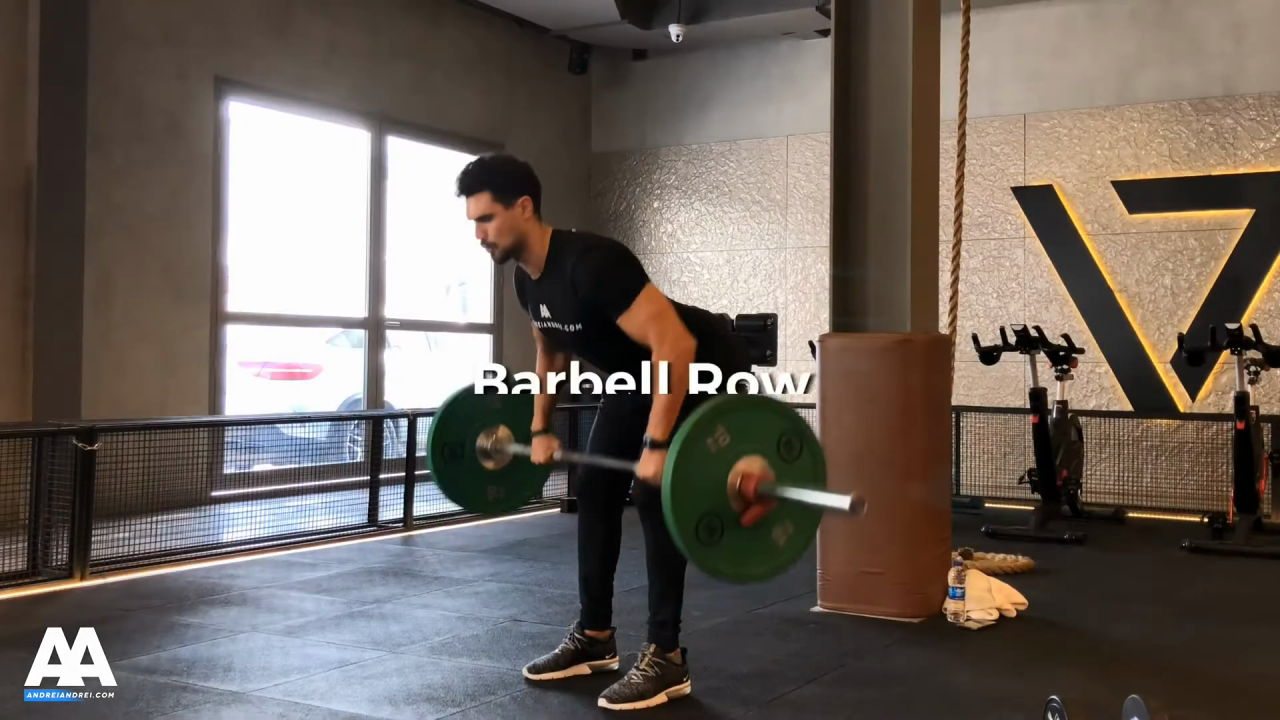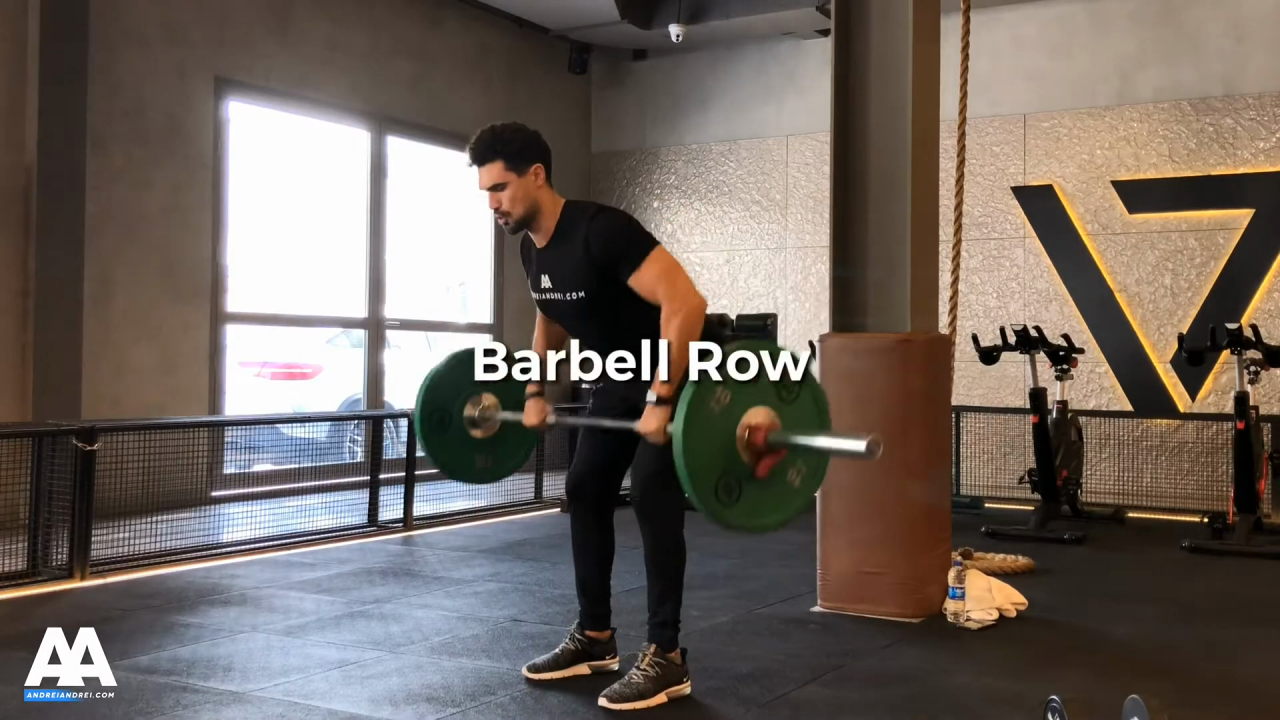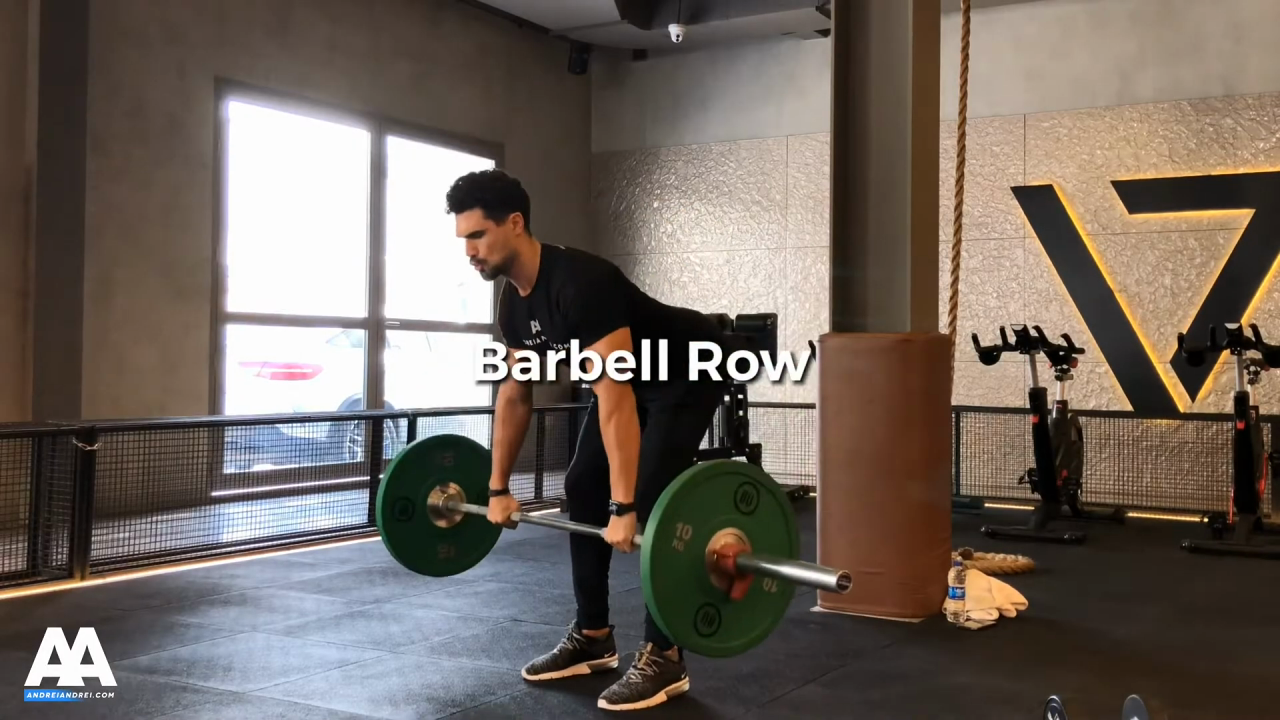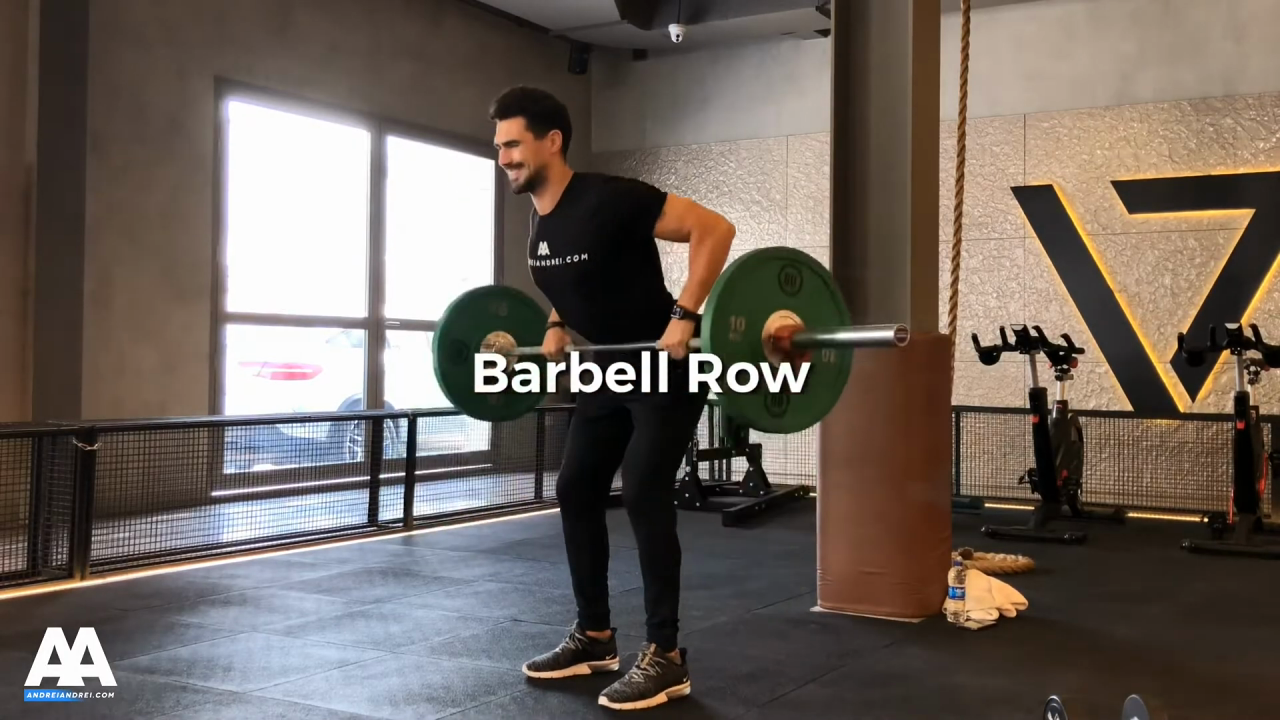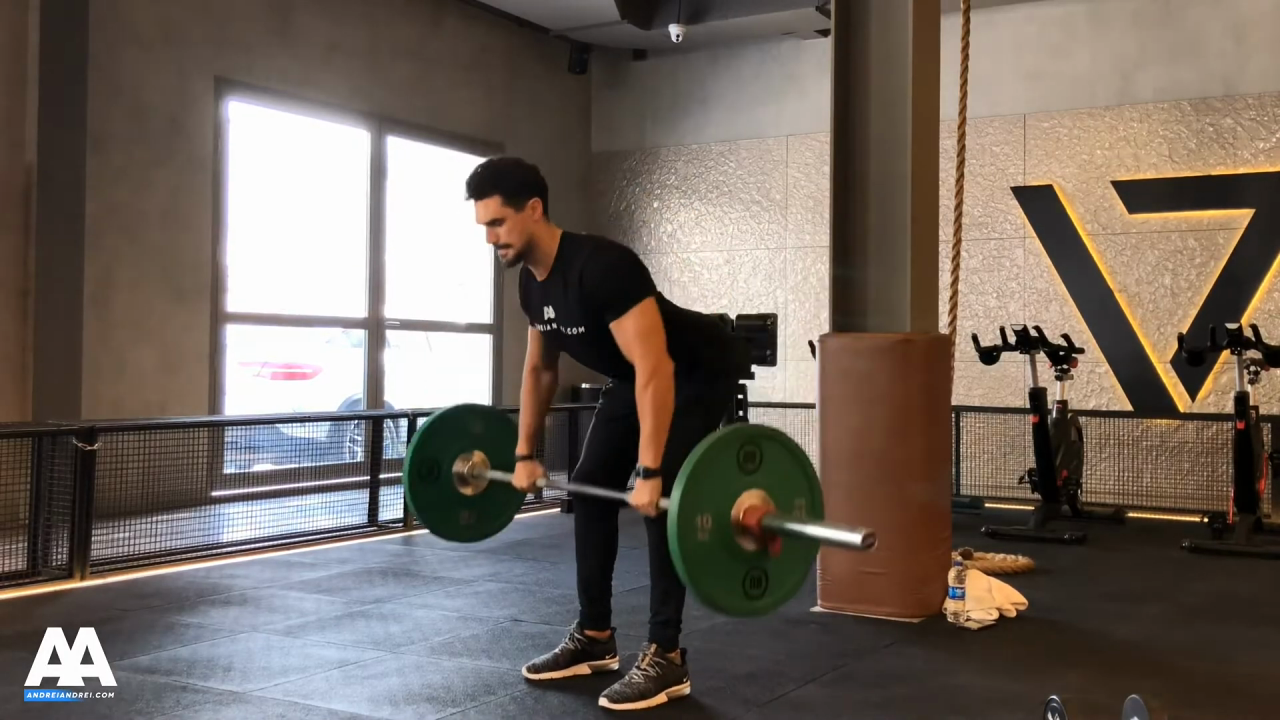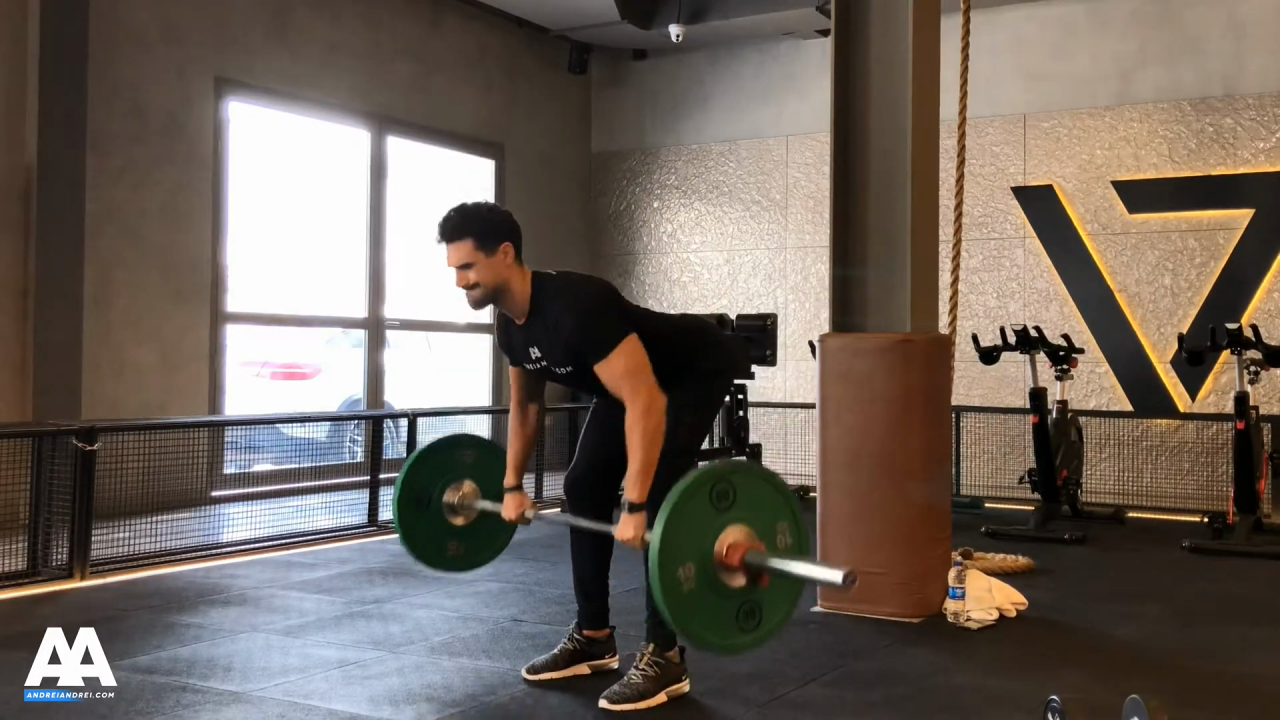
dt=0.7s
person 1, frame 1
left shoulder: (590, 265)
right shoulder: (527, 280)
left elbow: (674, 347)
right elbow: (550, 354)
left wrist: (659, 447)
right wrist: (541, 429)
left hip: (695, 369)
right hip: (631, 372)
left knee: (653, 495)
right knee: (592, 488)
left ankle: (666, 658)
right ankle: (594, 636)
person 1, frame 2
left shoulder: (601, 231)
right shoulder: (531, 249)
left elbow: (686, 303)
right elbow: (550, 317)
left wrist: (661, 403)
right wrist: (535, 393)
left hip: (679, 368)
right hip: (620, 371)
left knee: (651, 494)
right knee: (585, 490)
left ankle: (665, 657)
right ankle: (594, 636)
person 1, frame 3
left shoulder: (581, 284)
right shoulder: (513, 303)
left elbow: (617, 403)
right elbow: (514, 394)
left wrist: (625, 512)
right wrist: (498, 488)
left hip: (687, 368)
right hip: (631, 372)
left knee: (649, 500)
right knee: (581, 491)
left ankle: (662, 658)
right ankle: (592, 636)
person 1, frame 4
left shoulder: (609, 198)
right shoulder: (540, 219)
left elbow: (714, 228)
left wrist: (685, 316)
right wrist: (558, 326)
left hip: (668, 368)
right hip: (609, 368)
left knee: (644, 495)
right knee: (576, 492)
left ankle: (665, 658)
right ankle: (593, 637)
person 1, frame 5
left shoulder: (601, 267)
right shoulder: (531, 284)
left elbow: (655, 368)
right elbow: (539, 370)
left wrist: (650, 472)
right wrist: (525, 453)
left hip: (698, 371)
right hip: (630, 377)
left knee: (661, 500)
right knee: (590, 490)
left ankle: (665, 658)
right ankle: (594, 636)
person 1, frame 6
left shoulder: (576, 307)
right shoulder: (510, 324)
left elbow: (646, 402)
right elbow: (525, 403)
left wrist: (636, 510)
right wrist: (514, 485)
left hip: (694, 369)
right hip: (630, 379)
left knee: (652, 500)
right knee: (582, 490)
left ankle: (664, 658)
right ankle: (592, 636)
